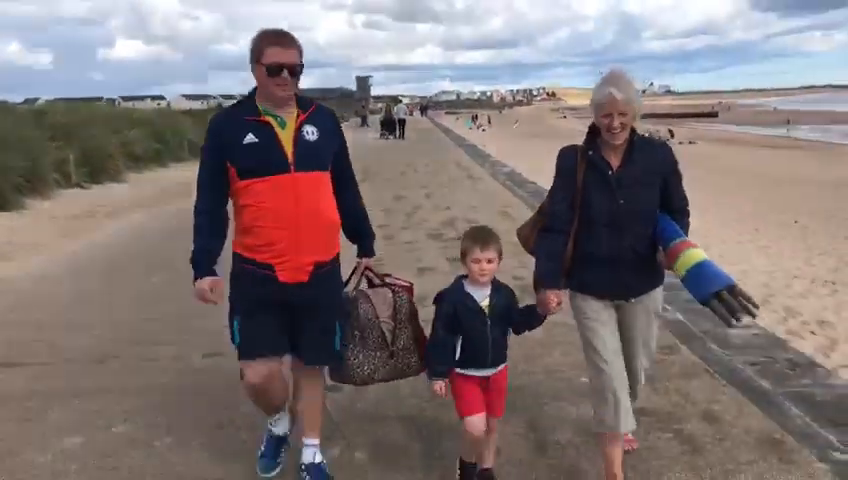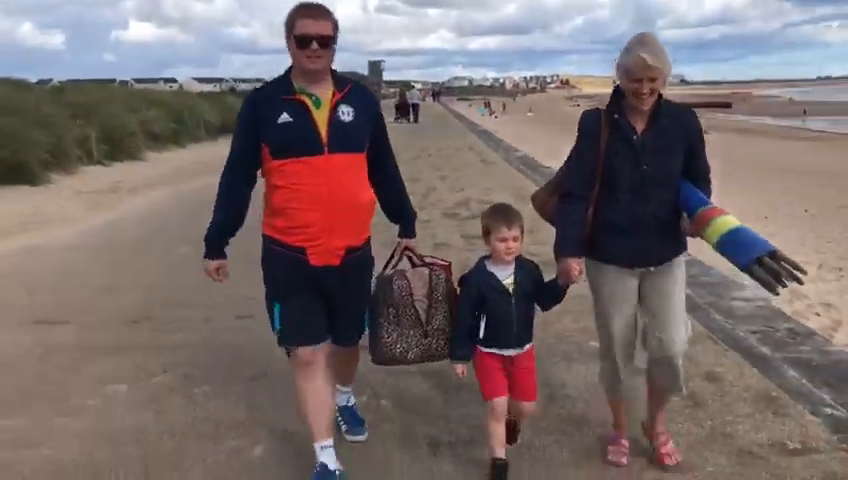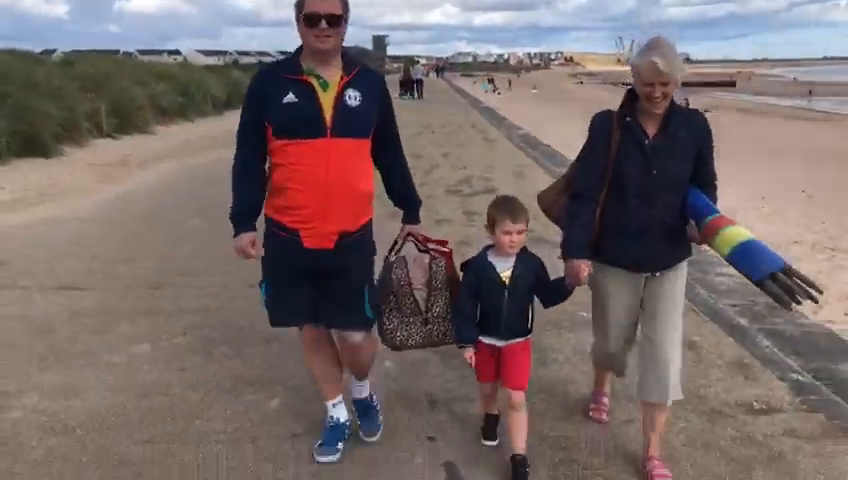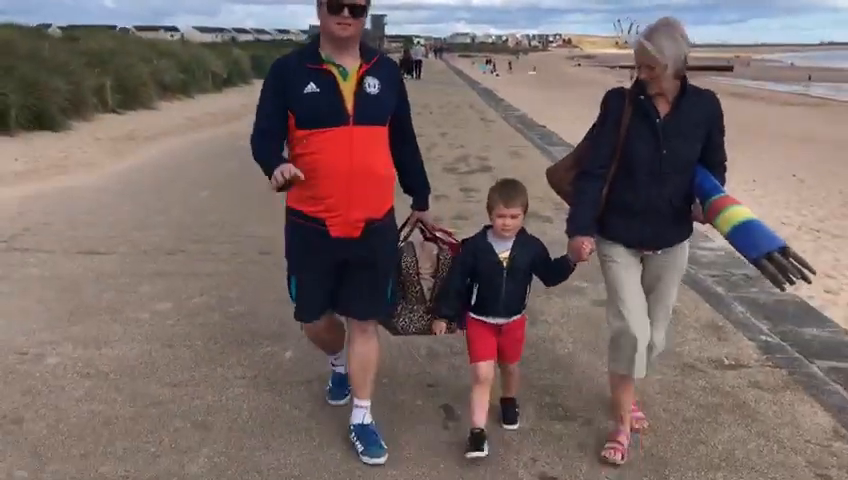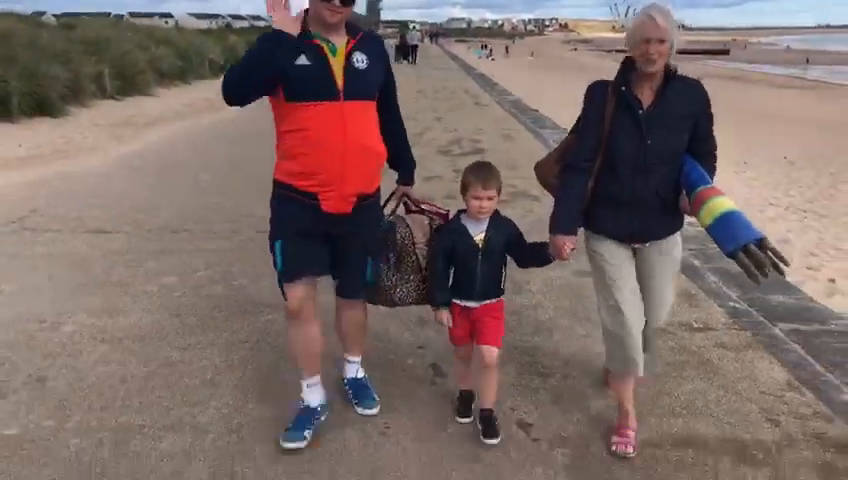
dt=0.3s
person 1, frame 1
left shoulder: (323, 121)
right shoulder: (228, 127)
left elbow: (346, 190)
right elbow: (210, 202)
left wrist: (365, 246)
right wrist: (205, 265)
left hip: (320, 273)
right hip: (256, 274)
left knee: (311, 367)
right knee: (258, 375)
right ankle: (277, 423)
person 1, frame 2
left shoulder: (361, 100)
right shoulder: (263, 104)
left elbow: (384, 169)
right elbow: (237, 178)
left wrist: (406, 225)
right wrist: (216, 242)
left hip: (351, 253)
right hip: (288, 256)
left knee: (346, 342)
right knee: (307, 356)
left ankle: (345, 397)
person 1, frame 3
left shoulder: (369, 84)
right shoulder: (270, 83)
left elbow: (389, 154)
right elbow: (249, 159)
left wrist: (410, 211)
right wrist: (243, 221)
left hip: (351, 237)
right hip: (288, 238)
left knee: (356, 336)
right knee: (312, 332)
left ankle: (362, 390)
right ankle: (336, 414)
person 1, frame 4
left shoulder: (386, 72)
right shoulder: (289, 70)
left elbow: (404, 141)
right elbow: (263, 140)
left wrist: (420, 199)
right wrist: (276, 167)
left hip: (374, 226)
right hip: (310, 226)
left knee: (363, 323)
right knee: (316, 322)
left ankle: (361, 418)
right ankle: (341, 360)
person 1, frame 5
left shoulder: (372, 49)
left elbow: (389, 116)
right elbow: (235, 91)
left wrist: (406, 173)
left hip: (360, 202)
right hip: (297, 199)
left knee: (353, 294)
right knee: (298, 300)
left ankle: (353, 371)
person 2, frame 1
left shoulder: (658, 155)
right shoulder: (573, 161)
left elbow: (677, 211)
right elbow: (556, 225)
right wrist: (547, 282)
left hip: (643, 285)
right hip: (590, 289)
left knee: (634, 366)
right knee: (608, 379)
left ankle: (619, 426)
person 2, frame 2
left shoulder: (682, 121)
right shoulder: (596, 125)
left elbow: (699, 179)
right elbow: (575, 190)
right wrist: (567, 250)
left hip: (666, 256)
right hip: (609, 257)
left knee: (669, 346)
right knee: (616, 347)
left ankle: (657, 423)
right ankle: (619, 429)
person 2, frame 3
left shoulder: (693, 127)
right shoulder: (607, 127)
left elbow: (704, 186)
right elbow: (584, 192)
right wrist: (575, 251)
left hip: (670, 260)
right hip: (613, 258)
left knee: (663, 354)
right knee: (612, 340)
right ankle: (600, 389)
person 2, frame 4
left shoulder: (704, 107)
right shoulder: (620, 104)
left elbow: (714, 165)
right elbow: (593, 170)
right wrist: (579, 228)
left hip: (671, 240)
right hip: (619, 237)
left knee: (652, 327)
right knee: (629, 326)
left ankle: (628, 398)
right ankle: (621, 426)
person 2, frame 5
left shoulder: (691, 96)
right shoulder: (603, 96)
left elbow: (704, 156)
right elbow: (578, 164)
right wrist: (563, 225)
left hip: (662, 229)
right hip: (607, 230)
left knee: (653, 314)
right knee: (623, 321)
left ankle: (618, 363)
right ankle: (626, 419)
person 3, frame 1
left shoulder: (504, 294)
right shoulder: (452, 298)
left elbow: (518, 323)
right elbow: (440, 339)
left wrist: (540, 310)
right wrist: (438, 374)
left hip: (497, 372)
right hip: (464, 374)
left knee: (491, 427)
right knee: (476, 430)
person 3, frame 2
left shoulder: (529, 271)
right shoulder: (477, 278)
left elbow: (545, 300)
right elbow: (464, 319)
left wrist: (562, 282)
right wrist: (460, 355)
left hip: (522, 351)
right hip: (488, 352)
left knee: (527, 407)
right knee: (497, 408)
left ankle: (511, 420)
person 3, frame 3
left shoulder: (532, 265)
right shoulder: (477, 267)
left elbow: (548, 297)
right elbow: (464, 307)
left wrist: (568, 282)
right wrist: (467, 342)
left hip: (518, 343)
right hip: (485, 341)
left knee: (516, 400)
right knee: (487, 391)
left ankle: (518, 457)
right ankle: (491, 414)
person 3, frame 4
left shoulder: (531, 247)
right shoulder: (475, 247)
left elbow: (549, 275)
right elbow: (455, 281)
left wrist: (570, 260)
right wrist: (443, 315)
left hip: (513, 321)
right hip: (479, 320)
left knee: (510, 369)
right knee: (482, 375)
left ankle: (509, 399)
right ankle: (477, 431)
person 3, frame 5
right shoulder: (450, 231)
left elbow: (524, 256)
right elbow: (438, 269)
right wrist: (440, 304)
left hip: (491, 304)
right hip: (458, 303)
left knee: (489, 358)
right knee: (463, 354)
right ankle: (465, 393)
